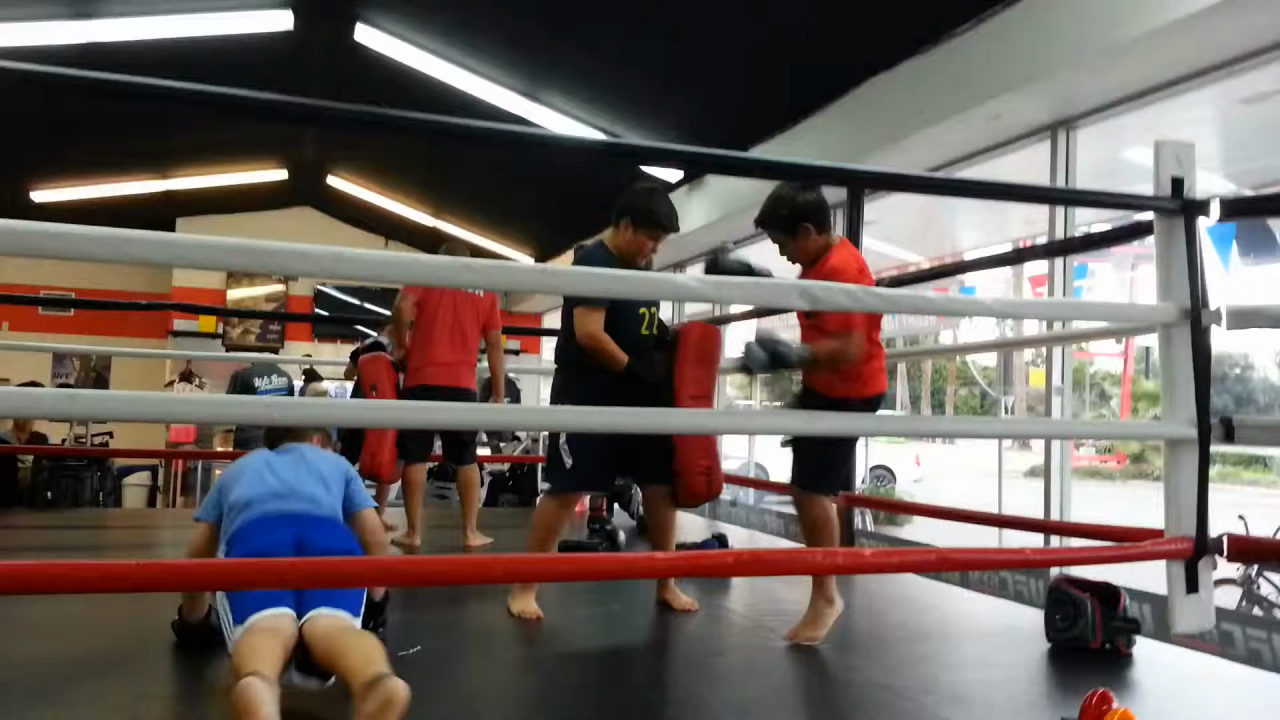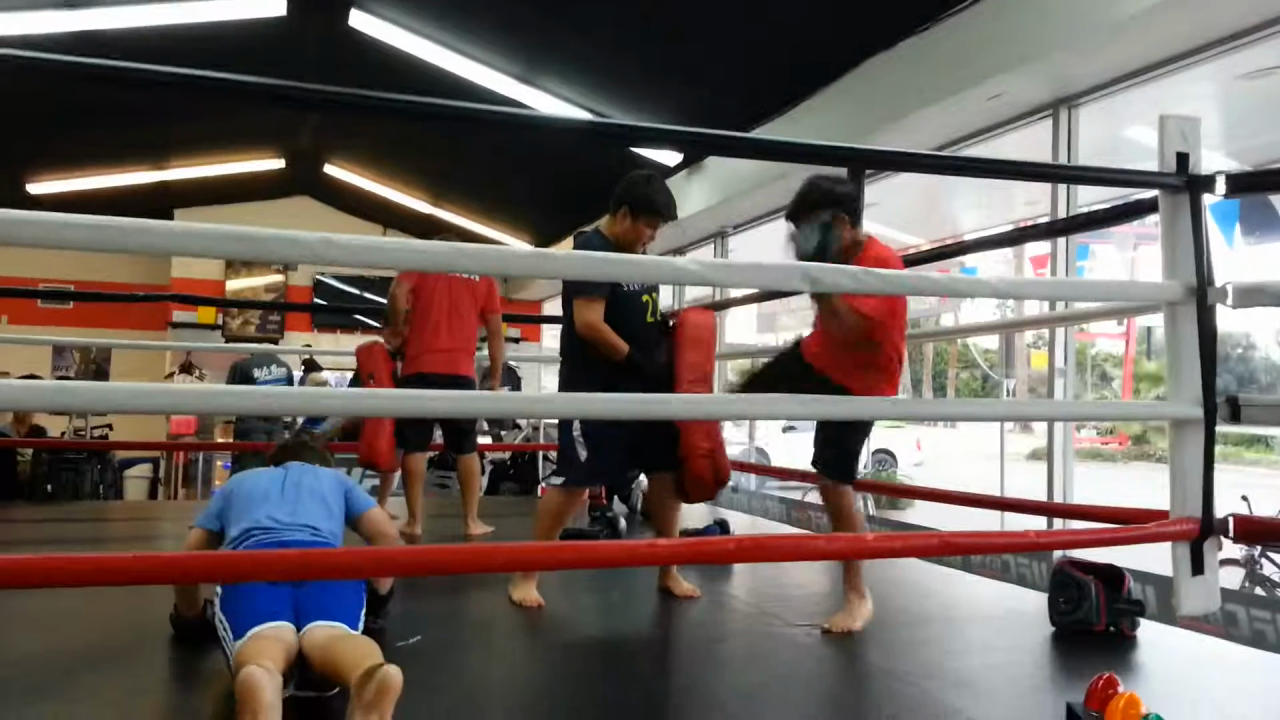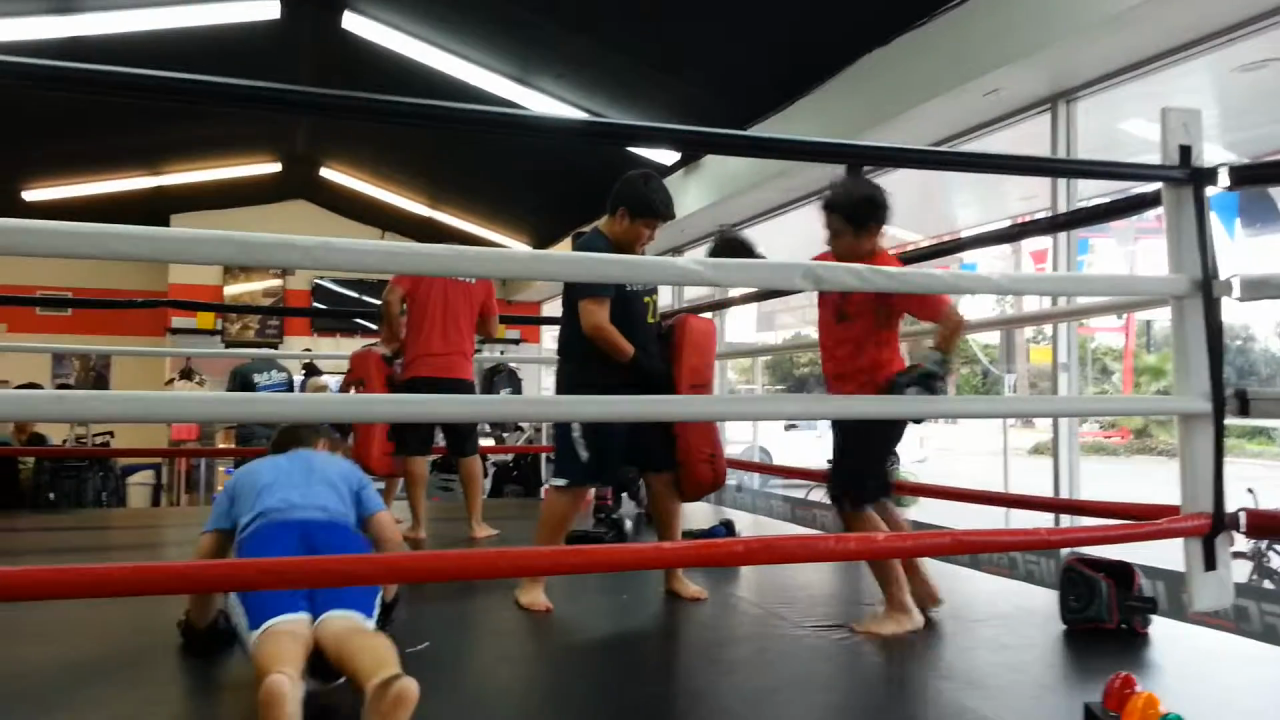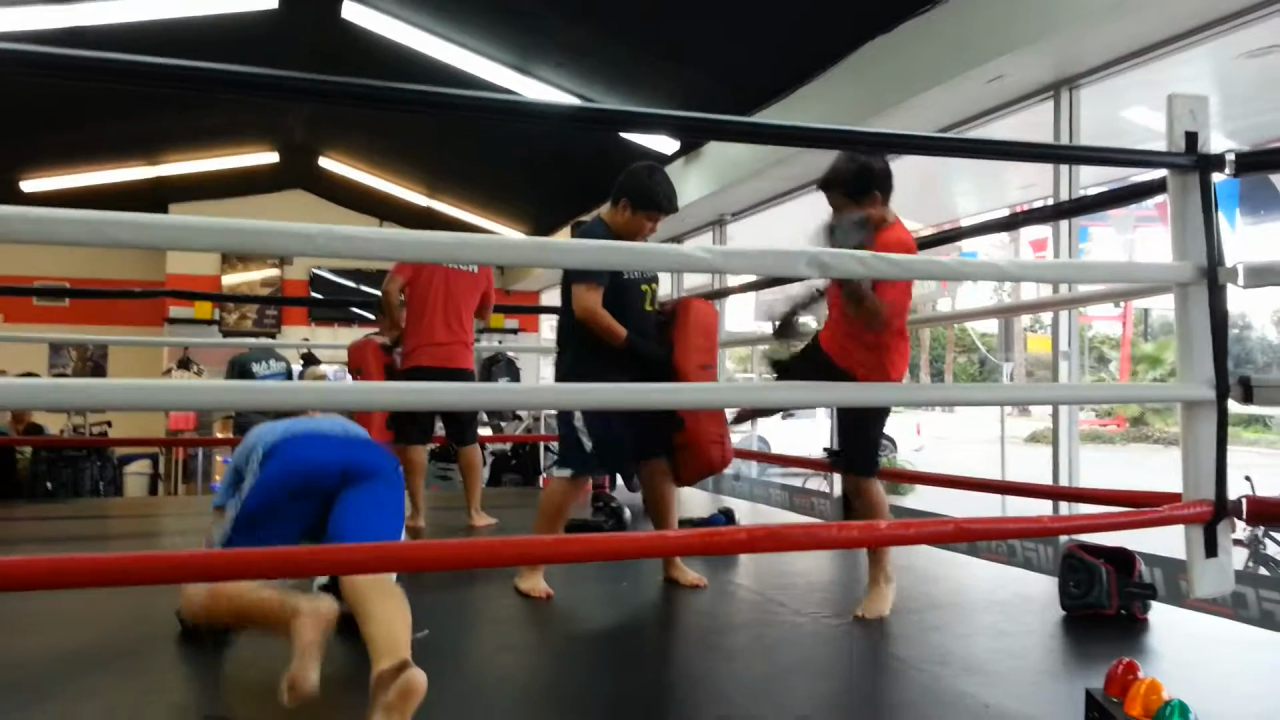
dt=0.3s
person 1, frame 1
left shoulder: (839, 274)
right shoulder: (835, 251)
left elbow: (850, 351)
right elbow: (813, 304)
left wrist: (788, 354)
right wrist: (751, 279)
left hip: (846, 392)
right hip: (830, 387)
left knee: (812, 488)
right knee: (826, 483)
left ankle: (824, 599)
person 1, frame 2
left shoulder: (881, 263)
right shoulder: (837, 254)
left elbow: (846, 331)
left wrist: (820, 267)
left hip: (863, 385)
right hip: (818, 360)
left knee: (836, 482)
right knee: (754, 388)
left ankle: (857, 595)
person 1, frame 3
left shoulder: (889, 274)
right shoulder: (829, 262)
left elbow: (951, 322)
left wrist: (930, 374)
left hip: (875, 400)
right hip: (849, 395)
left knee: (854, 507)
right knee: (871, 502)
left ankle: (900, 608)
right ankle: (921, 589)
person 1, frame 4
left shoulder: (894, 244)
right shoulder: (859, 233)
left elbow: (878, 317)
left wrist: (851, 275)
right wrist: (807, 301)
left hip: (869, 373)
right hip: (830, 348)
left knee: (859, 474)
right knee: (780, 388)
left ankle: (882, 579)
person 2, frame 1
left shoulder: (643, 267)
right shoulder: (592, 263)
right elbow: (588, 334)
left wrist: (664, 362)
right wrist: (637, 372)
left hip: (640, 398)
right hip: (586, 396)
left knee: (661, 486)
right knee: (567, 490)
left ankle: (666, 585)
right ankle: (524, 586)
person 2, frame 2
left shoulder: (639, 255)
right shoulder: (591, 252)
right elbow: (588, 324)
left wrist: (664, 350)
right wrist: (638, 361)
left hip: (645, 387)
right hip: (594, 387)
left knee: (665, 474)
right knee: (574, 481)
left ankle: (668, 571)
right ankle: (526, 575)
person 2, frame 3
left shoulder: (635, 254)
right shoulder: (592, 253)
right elbow: (595, 325)
left wrist: (662, 362)
right wrist: (642, 364)
left hip: (640, 385)
right hip: (591, 386)
left knee: (664, 474)
right knee: (575, 482)
left ankle: (673, 574)
right ankle: (532, 580)
person 2, frame 4
left shoulder: (636, 245)
right shoulder: (592, 239)
right elbow: (587, 309)
left wrist: (664, 341)
right wrist: (639, 348)
left hip: (638, 373)
right hip: (591, 374)
left knee: (659, 462)
right knee: (577, 470)
left ankle: (672, 561)
right ankle: (531, 566)
person 3, frame 1
left shoulder: (239, 468)
right shoulder: (336, 463)
left elbow: (198, 552)
right elbow: (376, 541)
left wrist: (192, 619)
right wrist: (373, 606)
left hip: (252, 540)
right hip: (329, 537)
left knee: (264, 629)
right knee: (333, 626)
left ankle: (255, 689)
right ankle: (379, 685)
person 3, frame 2
left shoulder: (237, 482)
right shoulder: (336, 479)
right elbow: (387, 536)
left wrist: (187, 617)
right wrist: (377, 599)
left knee: (268, 639)
left ankle: (258, 682)
right ankle: (372, 675)
person 3, frame 3
left shoulder: (247, 473)
right shoulder: (345, 468)
left elbow: (206, 556)
right elbow: (391, 540)
left wrist: (200, 622)
right wrist: (382, 604)
left hip: (265, 540)
right hip: (339, 542)
right knee: (346, 628)
left ankle: (280, 689)
right ankle: (386, 682)
person 3, frame 4
left shoulder: (257, 437)
right shoulder: (354, 431)
left elbow: (220, 527)
left wrist: (204, 597)
left hip: (288, 463)
right hip: (373, 461)
left knee: (198, 600)
right knee: (367, 570)
left ankle: (300, 612)
right ankle: (393, 668)
person 4, frame 1
right shoulder: (485, 292)
left elbow: (402, 305)
right elbow: (495, 347)
left wrist: (402, 344)
right wrist: (499, 393)
left hip: (422, 381)
right hip: (462, 385)
left knee: (415, 458)
right knee: (466, 460)
left ankle: (413, 532)
right ankle: (471, 532)
person 4, frame 2
right shoulder: (483, 277)
left elbow: (397, 294)
right elbow: (495, 332)
left wrist: (398, 333)
right wrist: (496, 376)
left hip: (420, 369)
right hip: (461, 373)
left knee: (414, 447)
right knee: (467, 449)
left ankle: (414, 522)
right ankle: (472, 520)
person 4, frame 3
right shoulder: (480, 278)
left elbow: (391, 298)
right elbow: (490, 331)
left wrist: (396, 336)
left hip: (418, 371)
right hip: (459, 374)
left knee: (415, 451)
right knee: (467, 450)
left ankle: (418, 525)
right ankle: (476, 523)
person 4, frame 4
right shoulder: (481, 266)
left elbow: (390, 288)
right elbow: (484, 314)
left wrist: (396, 326)
left hip: (418, 361)
right hip: (459, 362)
left knee: (414, 440)
right knee: (468, 439)
left ankle: (417, 514)
right ankle: (475, 512)
